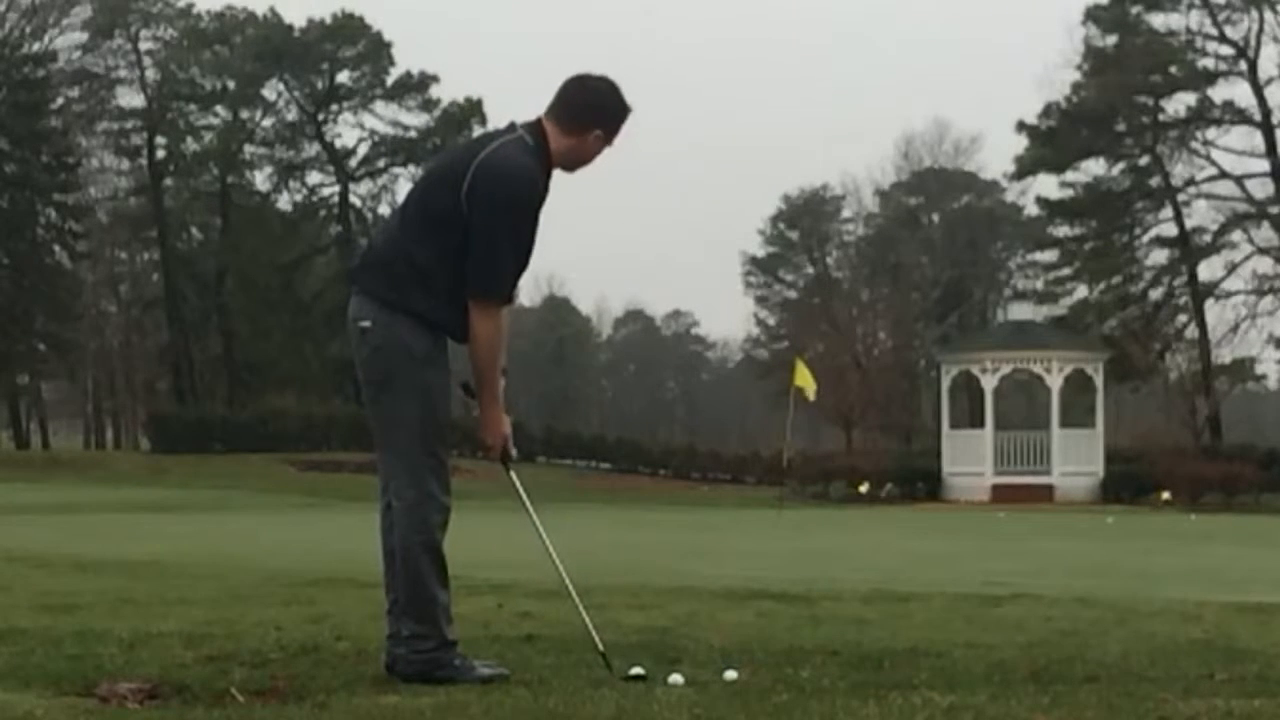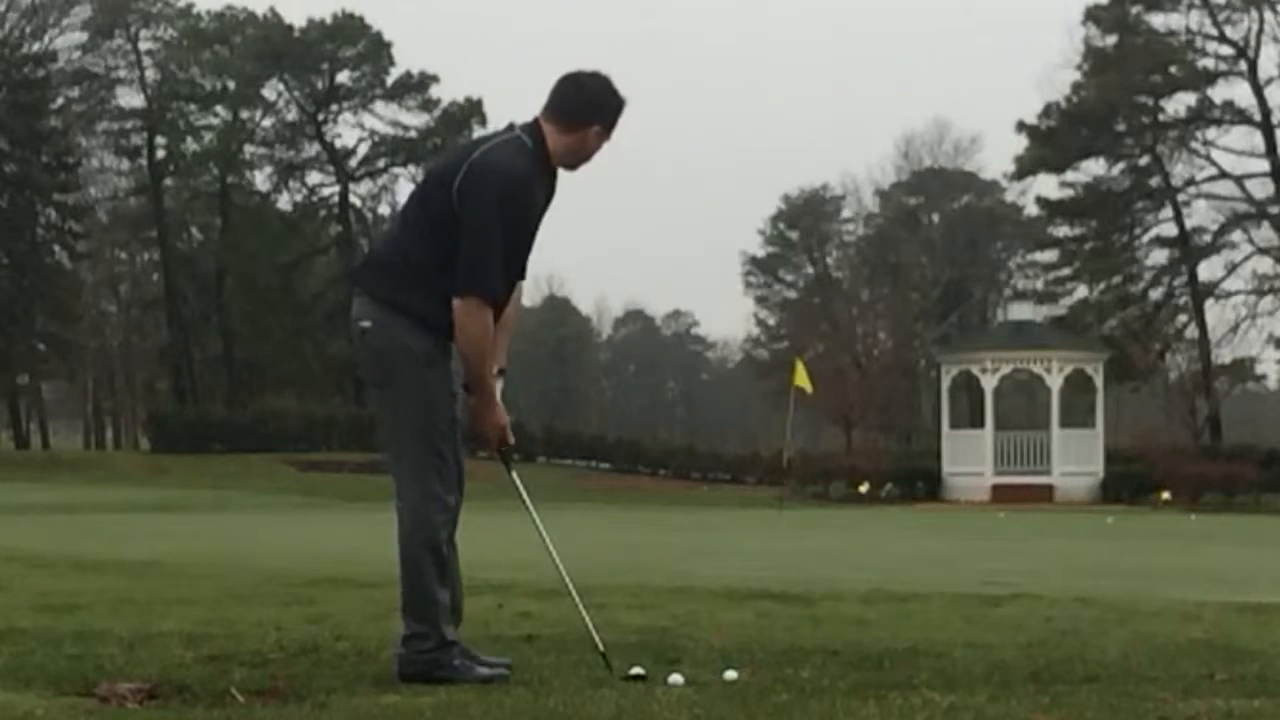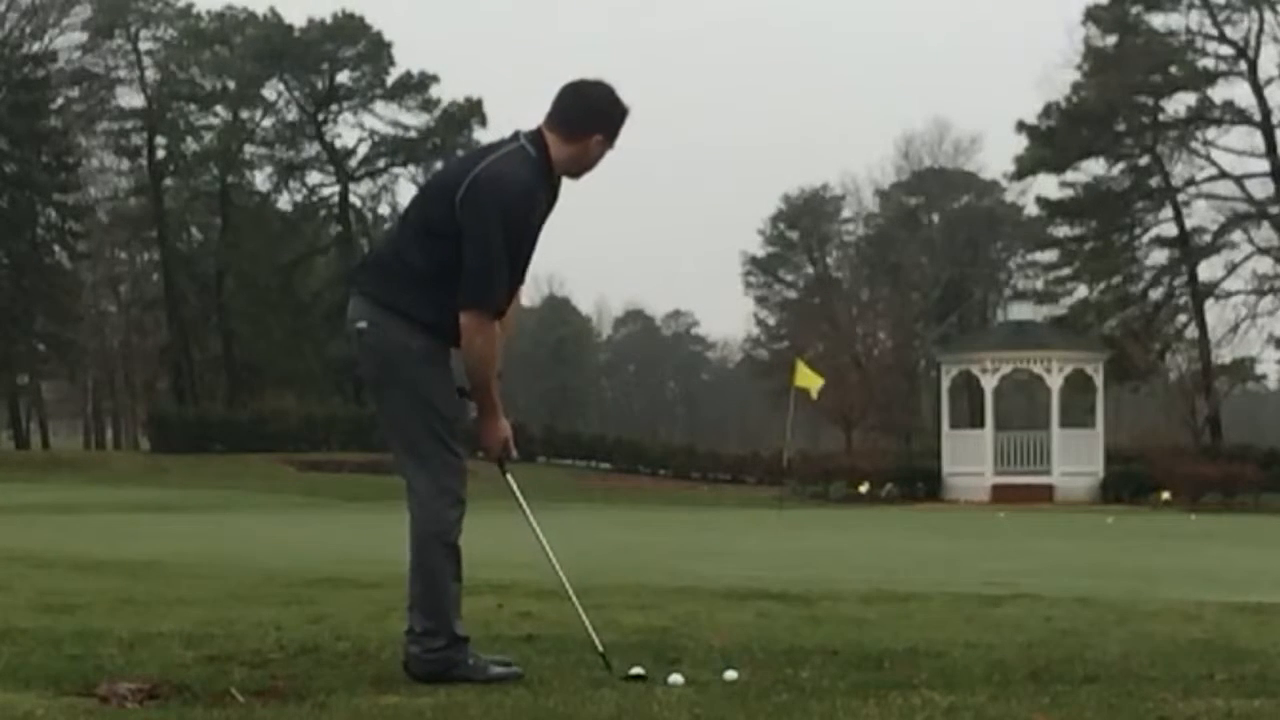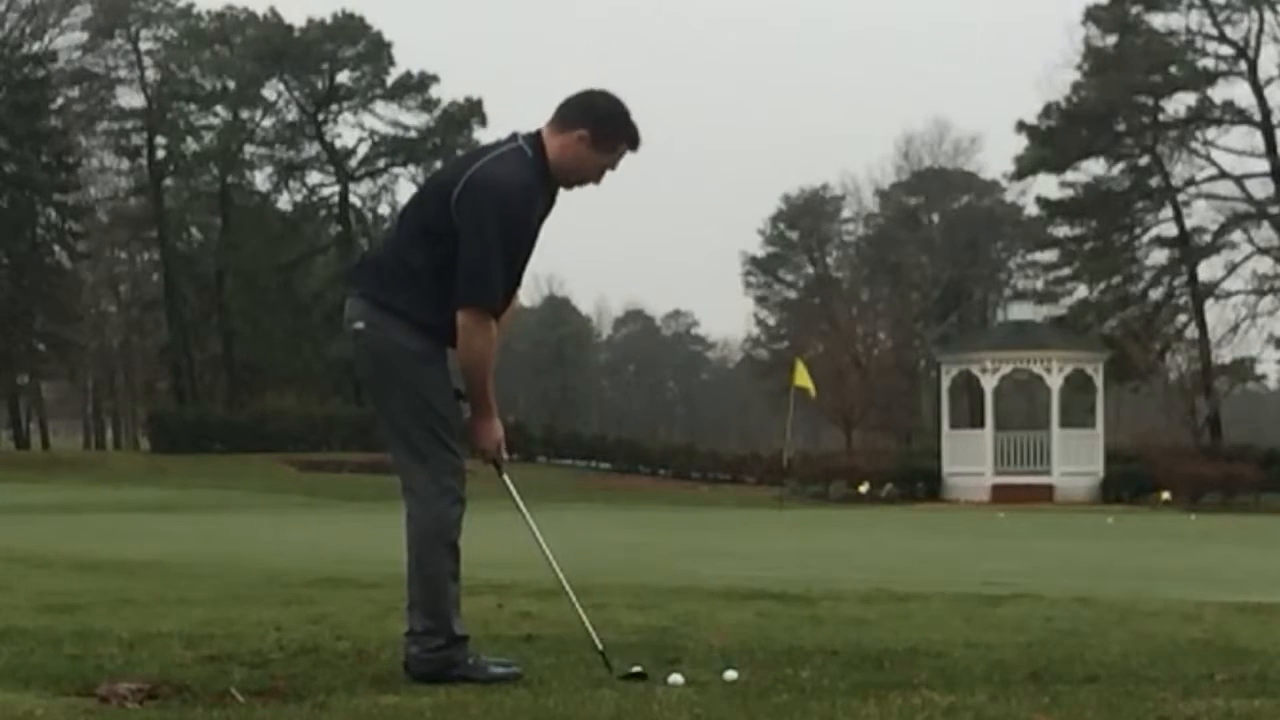
dt=0.5s
person 1, frame 1
left shoulder: (512, 160)
right shoulder: (512, 176)
left elbow: (493, 292)
right elbow: (485, 302)
left wrist: (494, 382)
right wrist: (492, 405)
left hip: (396, 316)
right hip: (400, 320)
left knee: (412, 490)
right knee: (421, 492)
left ankle: (411, 640)
right ankle: (425, 648)
person 1, frame 2
left shoulder: (529, 170)
right shoulder: (502, 174)
left elbow: (508, 282)
right elbow: (470, 299)
left wrist: (495, 375)
right wrist: (485, 400)
left hip: (418, 325)
right hip: (398, 322)
left knee: (440, 488)
right knee: (428, 490)
left ankle: (437, 636)
right ankle: (426, 648)
person 1, frame 3
left shoulder: (532, 176)
right shoulder: (506, 186)
left elbow: (502, 295)
right elbow: (477, 314)
left wrist: (488, 394)
right wrist: (490, 411)
left hip: (409, 322)
right hip: (395, 321)
left knee: (438, 483)
right knee: (438, 484)
left ankle: (432, 637)
right ankle: (438, 647)
person 1, frame 4
left shoulder: (532, 181)
right shoulder: (501, 185)
left elbow: (498, 296)
right elbow: (474, 314)
left wrist: (482, 393)
right wrist: (484, 411)
left hip: (409, 323)
right hip: (390, 321)
left knee: (438, 482)
right knee: (436, 484)
left ankle: (433, 639)
right ankle: (436, 647)
